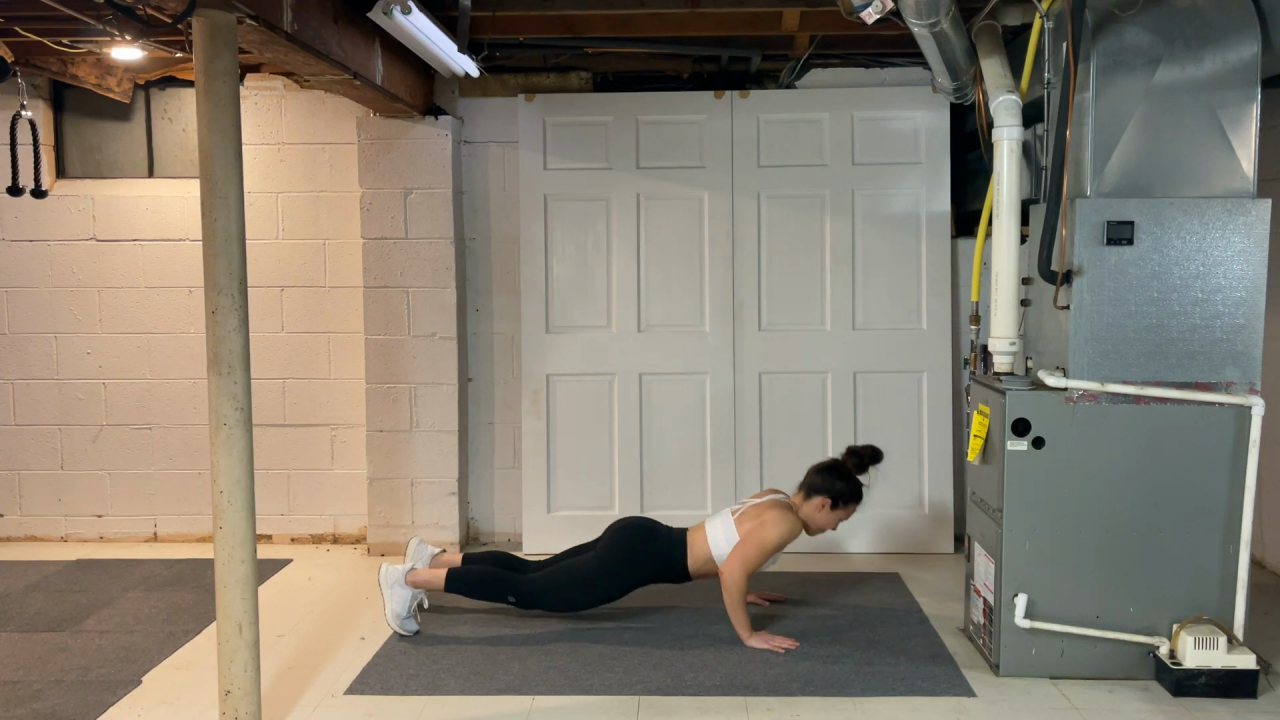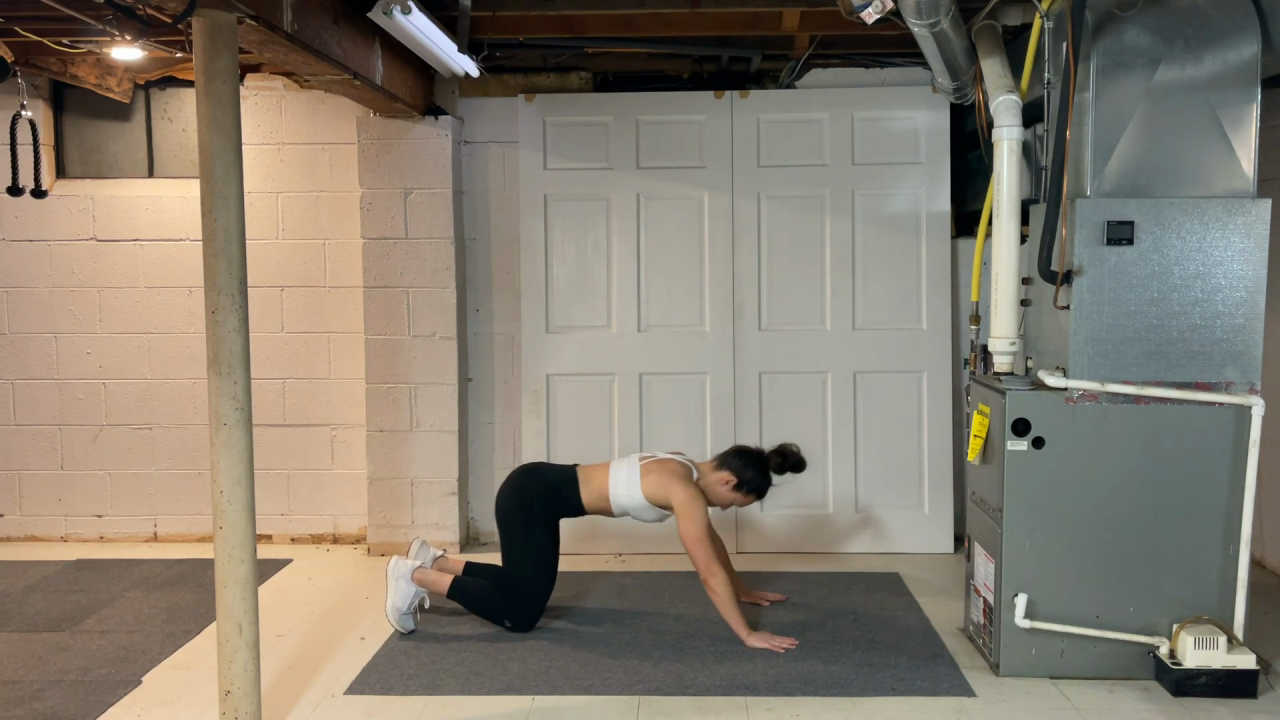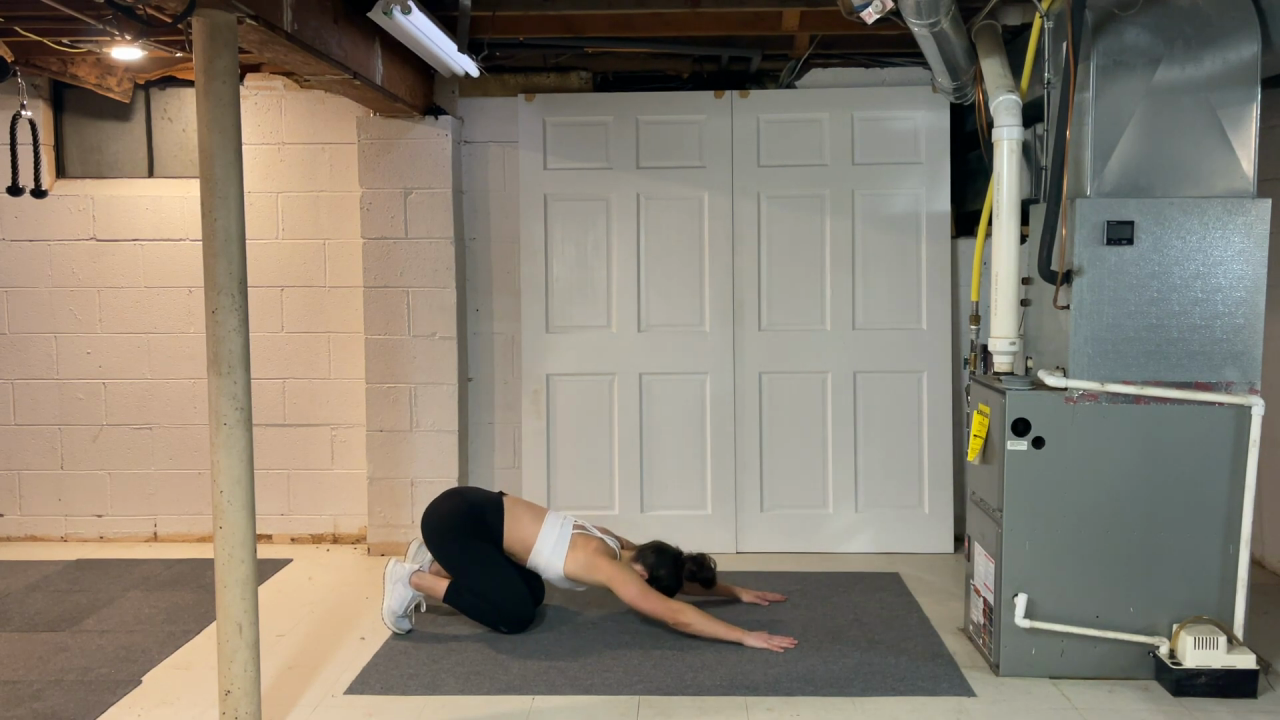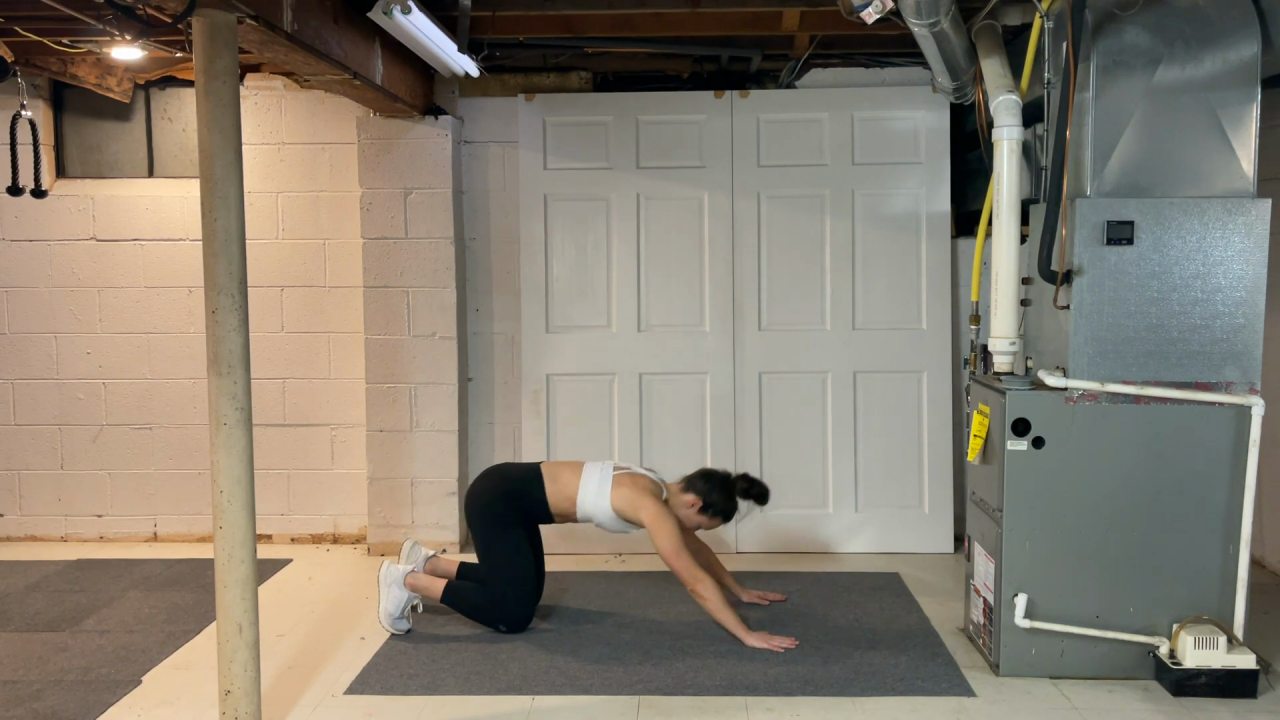
dt=0.5s
person 1, frame 1
left shoulder: (773, 500)
right shoulder: (784, 521)
right elbow: (730, 575)
left wrist: (746, 593)
right wrist: (748, 635)
left hip: (639, 538)
right hip: (641, 557)
left knee: (534, 570)
right knee: (529, 593)
left ankle: (436, 559)
right ankle: (410, 580)
person 1, frame 2
left shoulder: (690, 472)
right shoulder: (687, 491)
left elbow: (708, 539)
right elbow: (710, 571)
left wrist: (742, 591)
right wrist: (747, 634)
left hip: (543, 487)
right hip: (529, 494)
left knee: (522, 591)
right knee: (519, 616)
left ankle: (434, 560)
right ankle: (418, 576)
person 1, frame 3
left shoulder: (621, 550)
right shoulder: (608, 567)
left elbow: (676, 576)
right elbow: (677, 615)
left wrist: (740, 592)
right wrist: (746, 636)
left hip: (473, 511)
right hip: (452, 521)
left knee: (531, 596)
right knee: (515, 616)
left ankle: (432, 563)
right ankle: (413, 580)
person 1, frame 4
left shoulder: (657, 492)
right shoulder: (655, 507)
left elbow: (696, 551)
right elbow: (696, 581)
left wrist: (741, 591)
right wrist: (747, 634)
left hip: (511, 492)
right hip: (499, 500)
left knee: (525, 592)
right knee: (512, 616)
left ankle: (427, 562)
right ankle: (409, 580)
